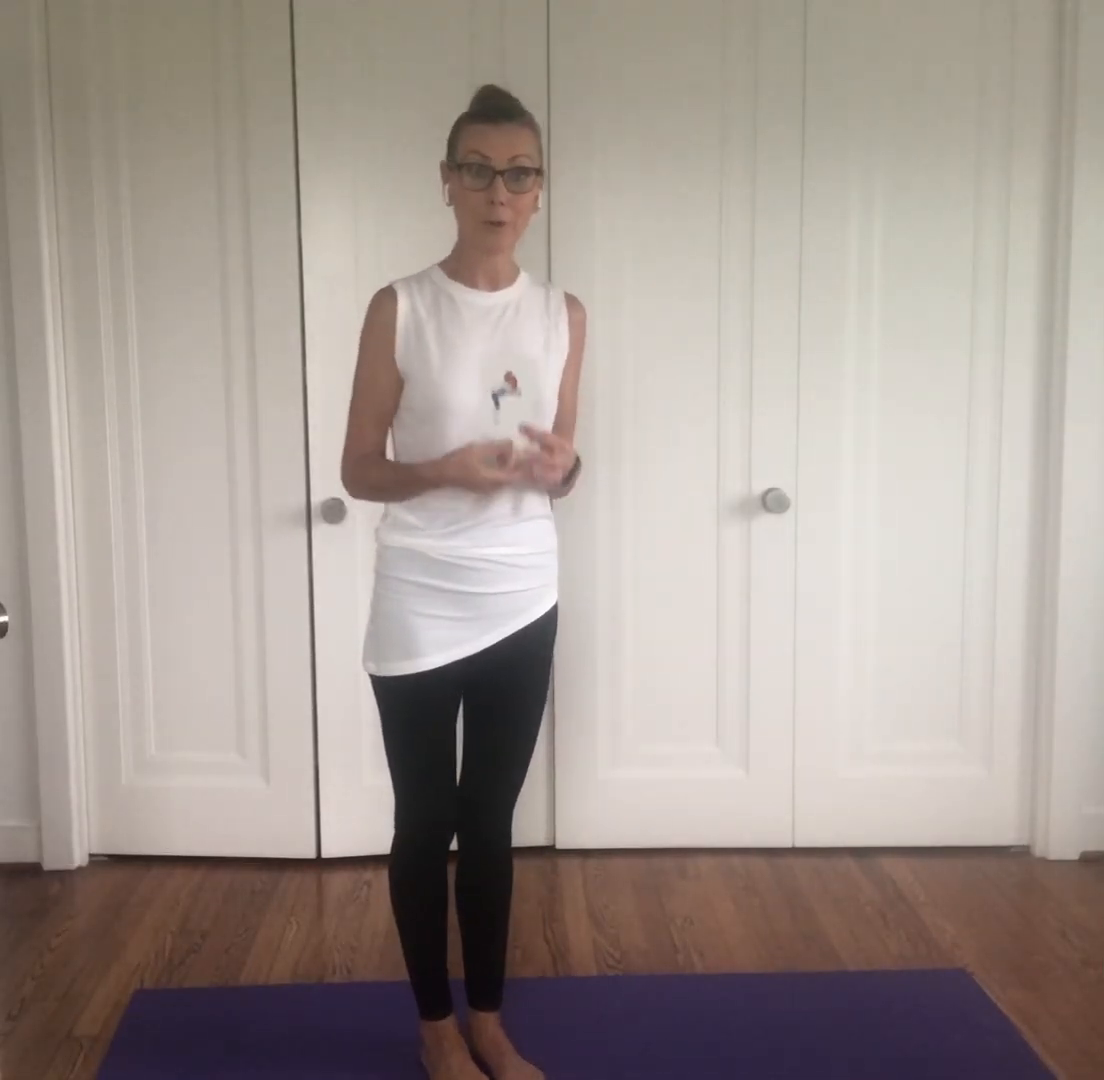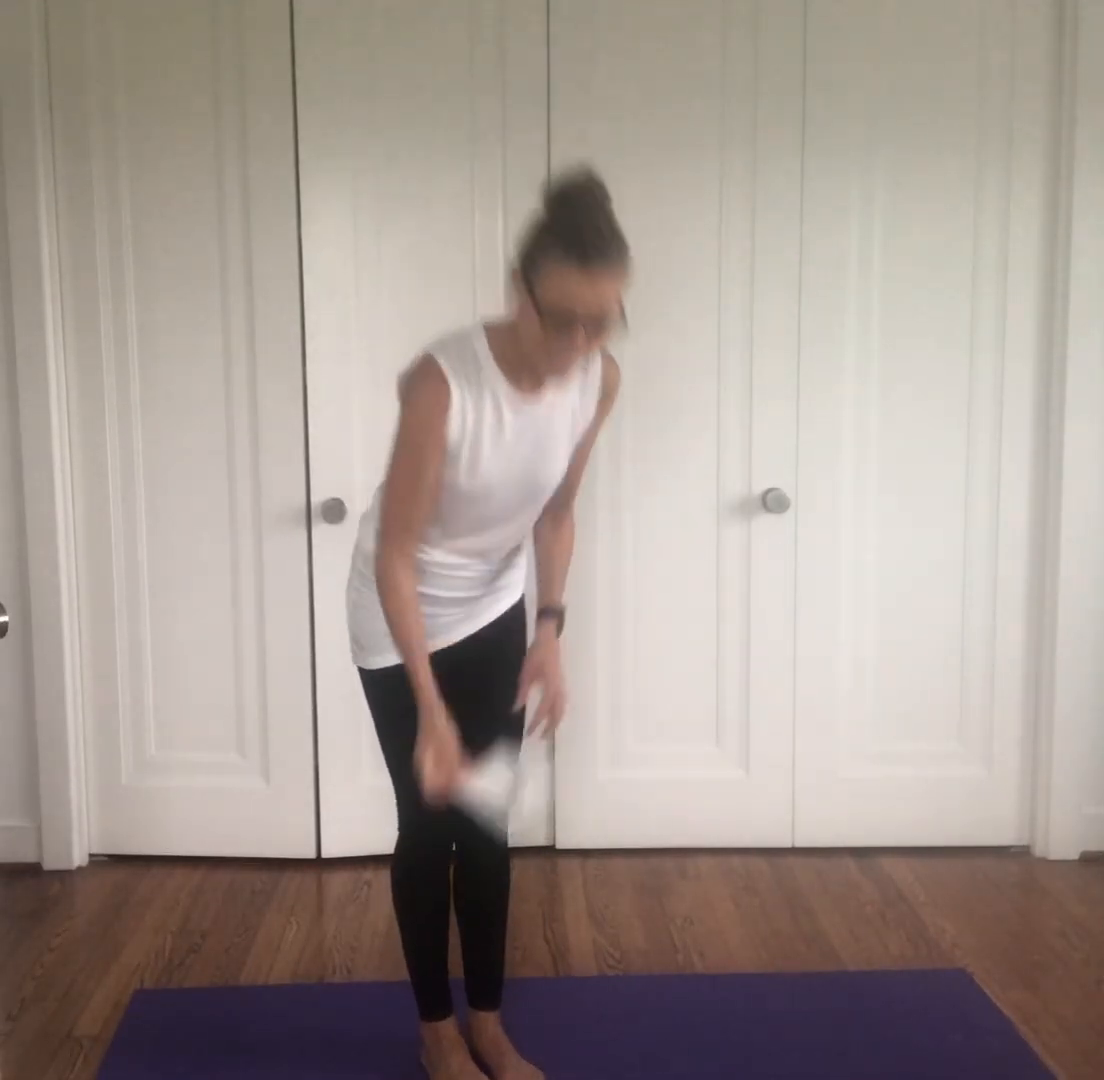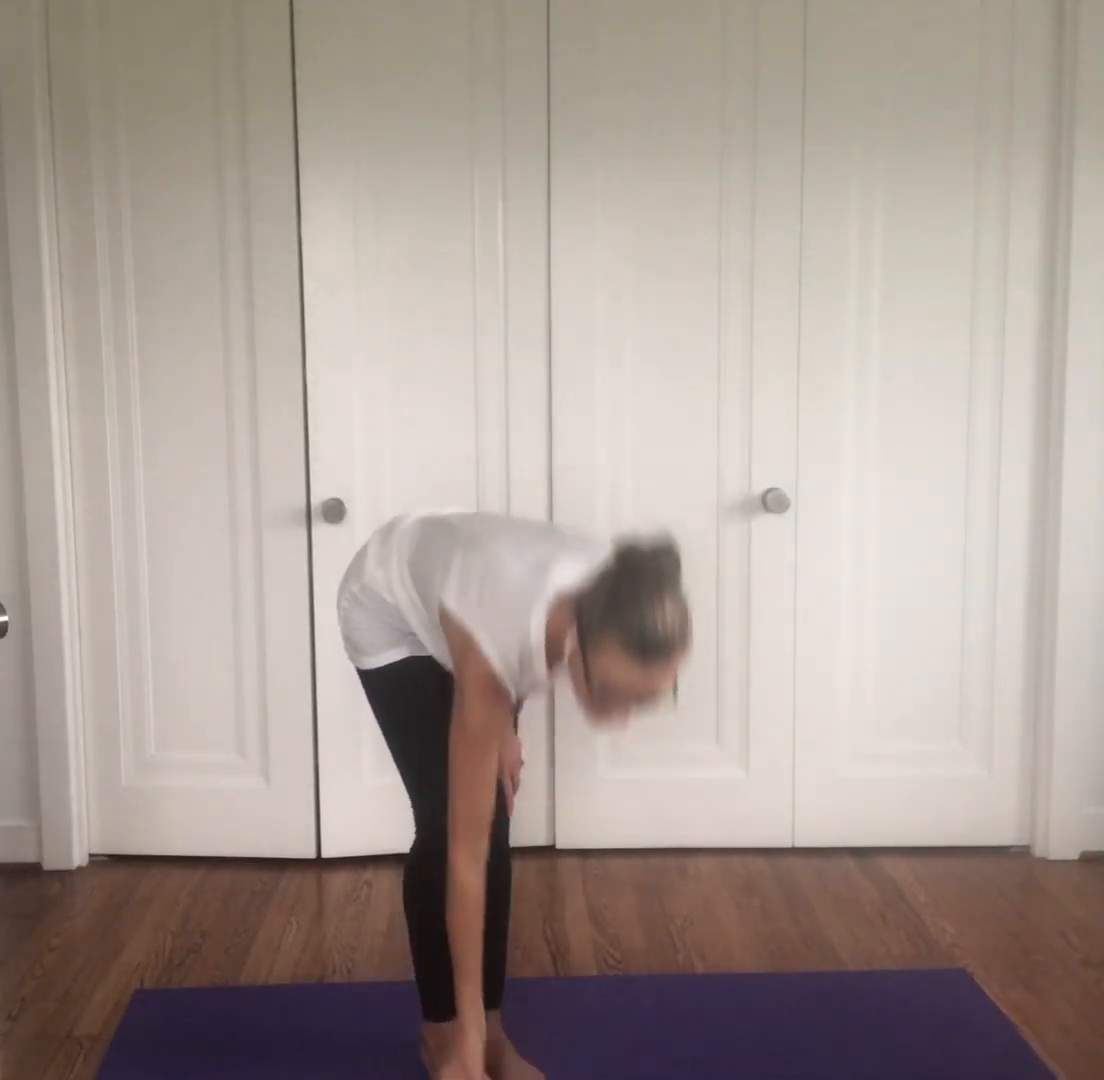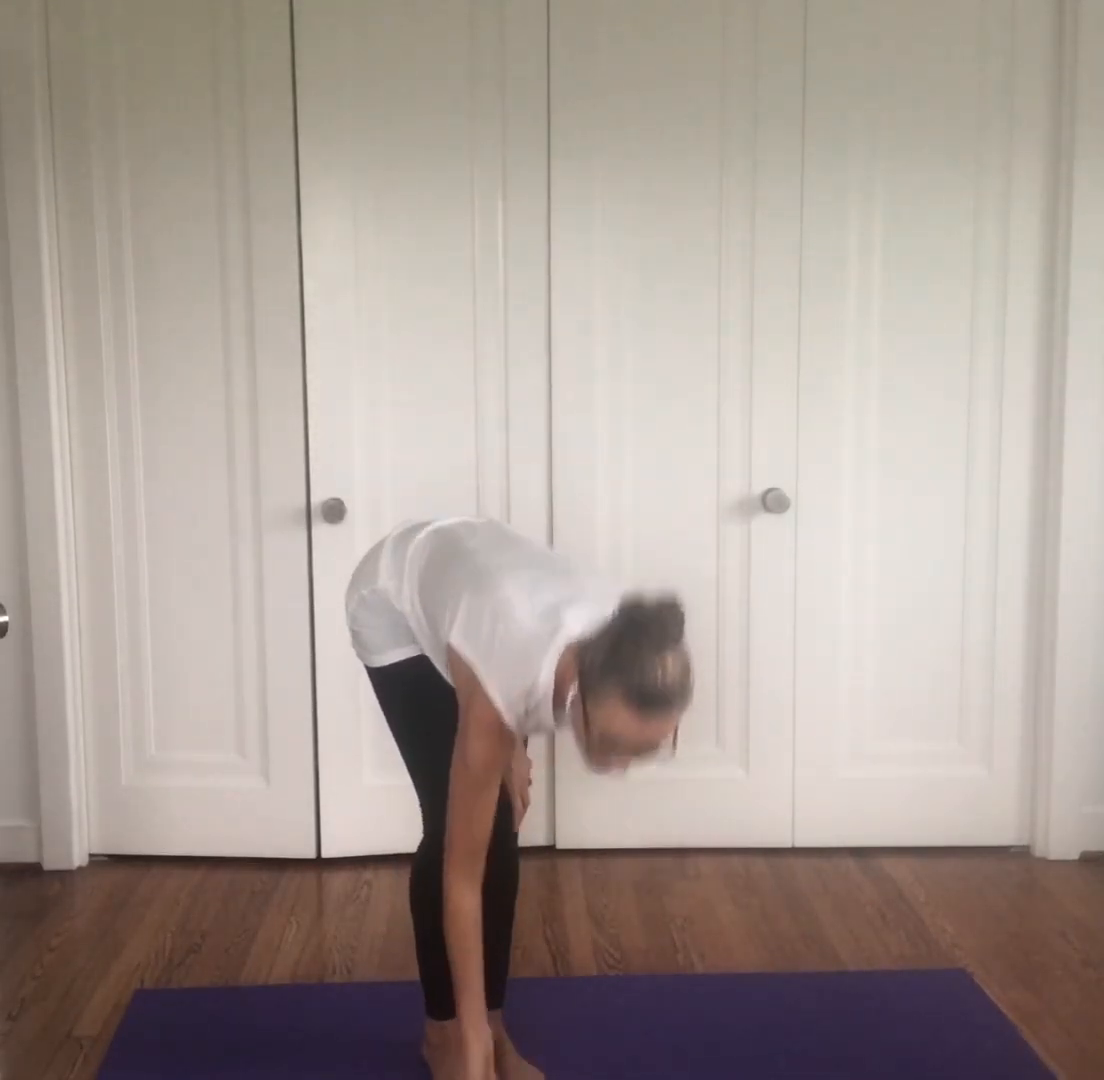
dt=0.4s
person 1, frame 1
left shoulder: (563, 315)
right shoulder: (398, 309)
left elbow: (562, 480)
right elbow: (359, 472)
left wrist: (559, 465)
right wrist: (443, 470)
left hip: (522, 607)
right hip: (419, 611)
left knee: (490, 823)
right knee: (425, 825)
person 1, frame 2
left shoulder: (599, 379)
right shoulder: (442, 383)
left elbow: (557, 511)
right elbow: (393, 556)
left wrist: (550, 629)
right wrist: (430, 713)
left hip: (493, 611)
right hip: (404, 617)
left knee: (488, 823)
right knee: (429, 824)
person 1, frame 3
left shoulder: (615, 604)
right shoulder: (491, 650)
right elbow: (464, 859)
left wrist: (507, 720)
right wrist: (463, 1030)
left hip: (454, 578)
right hip: (388, 611)
left knee: (493, 826)
right knee: (443, 826)
left ankle: (490, 1023)
right ankle: (442, 1032)
person 1, frame 4
left shoulder: (637, 648)
right shoulder: (501, 681)
right elbow: (462, 881)
left wrist: (515, 739)
right hip: (395, 605)
left knee: (499, 826)
right knee: (454, 825)
left ankle: (493, 1022)
right ankle: (442, 1029)
